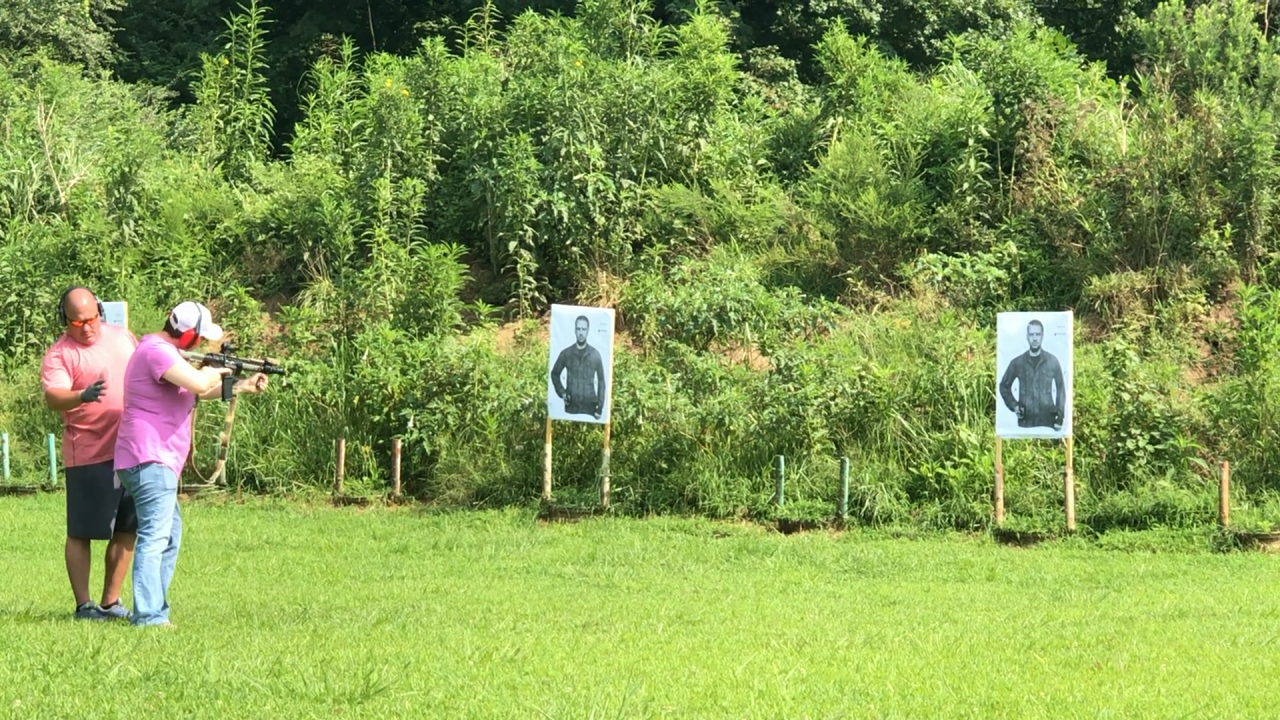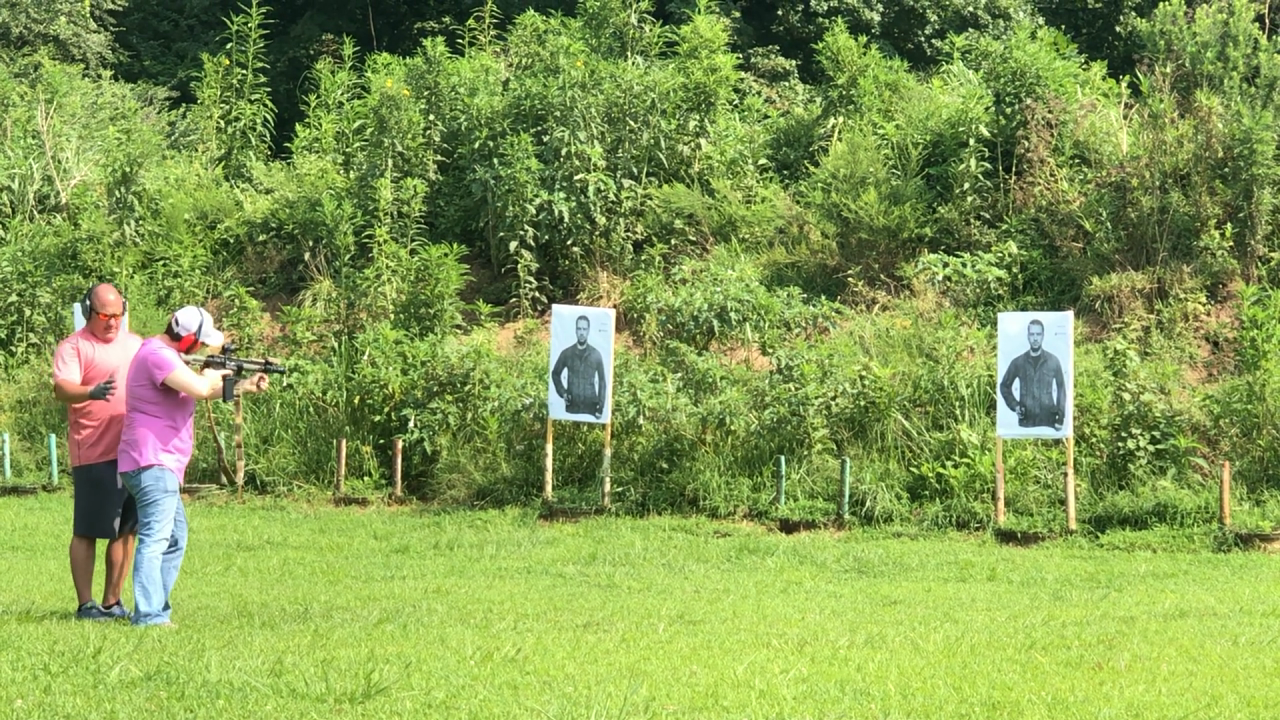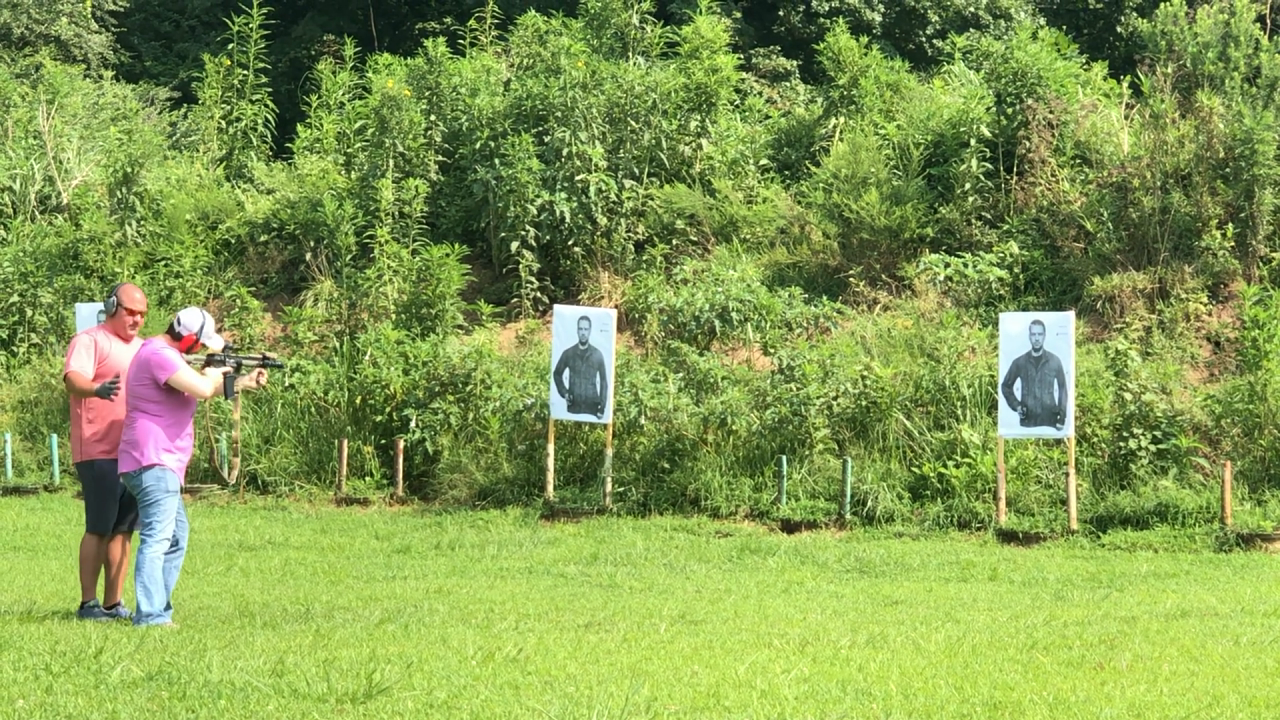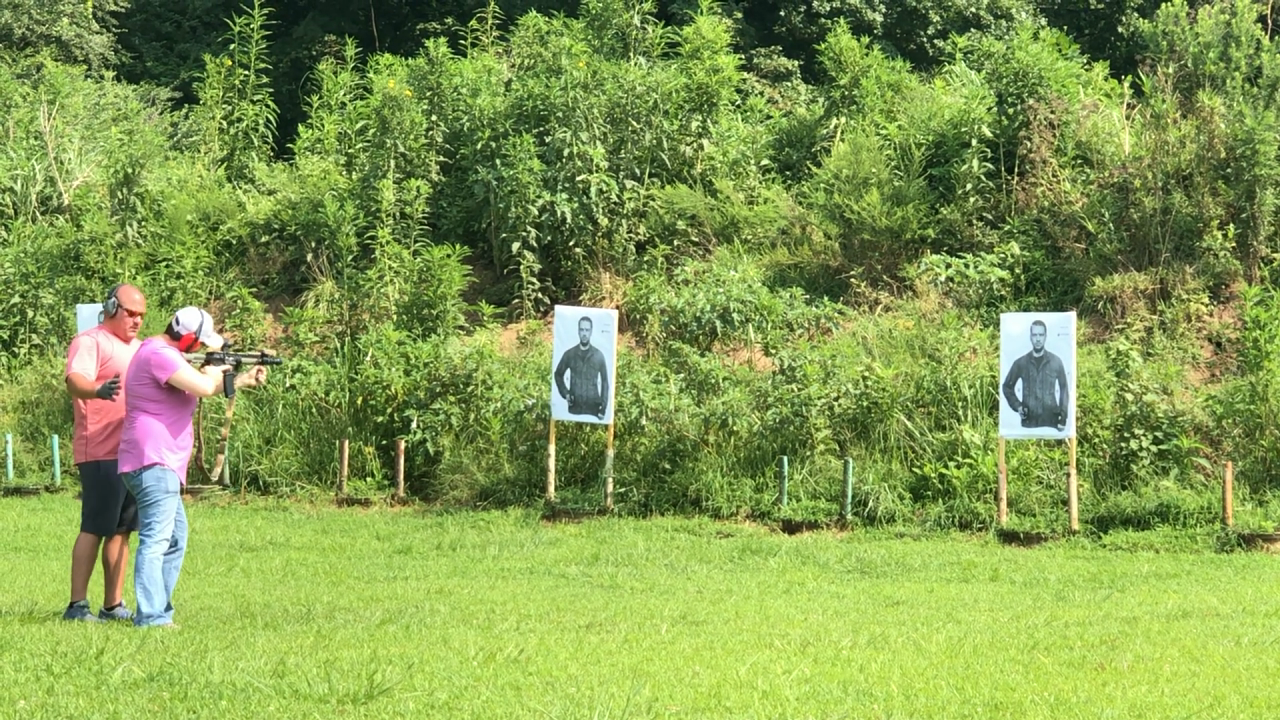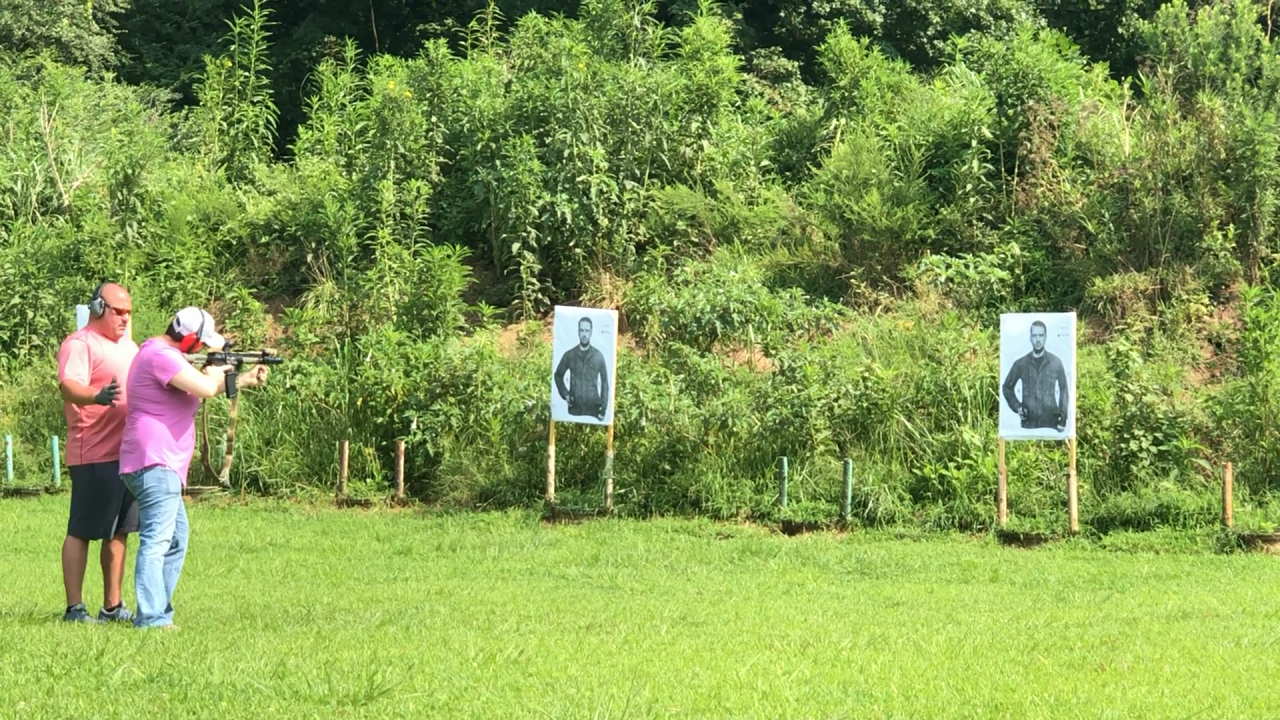
dt=0.3s
person 1, frame 1
left shoulder: (123, 336)
right shoulder: (59, 353)
right elbow: (52, 397)
right wrist: (81, 396)
right hip: (90, 456)
left knee: (127, 530)
right knee: (82, 532)
left ankle: (110, 602)
right ankle: (83, 605)
person 1, frame 2
left shoulder: (134, 343)
right shoulder: (73, 347)
right elbow: (62, 388)
right wrist: (90, 392)
right hip: (96, 455)
left knee: (127, 530)
right knee: (87, 531)
left ankle: (111, 603)
right ankle: (85, 605)
person 1, frame 3
left shoulder: (143, 348)
right shoulder: (89, 340)
right elbow: (73, 379)
right wrist: (96, 389)
right hip: (98, 451)
left knee: (122, 530)
right knee: (99, 527)
left ankle: (113, 603)
right ankle: (88, 603)
person 1, frame 4
left shoulder: (140, 347)
right shoulder: (89, 341)
right elbow: (75, 381)
right wrist: (98, 390)
right hip: (101, 452)
left knee: (121, 530)
right knee: (95, 527)
left ankle: (113, 604)
right ankle: (77, 604)
person 1, frame 5
left shoulder: (128, 345)
right shoulder: (79, 344)
right elbow: (69, 387)
right wrist: (96, 397)
right hip: (94, 455)
left knee: (118, 532)
right knee: (82, 531)
left ankle: (113, 605)
right ankle: (74, 608)
person 2, frame 1
left shoulder: (164, 350)
right shoulder: (157, 351)
left elbow: (196, 391)
right elbow: (199, 384)
left wrist: (240, 386)
right wrist: (213, 373)
left hip: (156, 461)
right hip: (150, 460)
left knee: (169, 536)
right knee: (155, 536)
left ankle: (154, 609)
right ankle: (148, 615)
person 2, frame 2
left shoulder: (166, 354)
right shoulder: (158, 355)
left elbow: (195, 390)
right elbow: (199, 389)
left wrist: (243, 385)
right wrist: (213, 375)
left hip: (159, 463)
right hip: (152, 462)
left knee: (175, 538)
right knee: (155, 538)
left ankle: (155, 609)
right ankle: (148, 615)
person 2, frame 3
left shoulder: (165, 352)
right shoulder: (160, 355)
left elbow: (194, 389)
right elbow: (202, 389)
left wrist: (243, 383)
right wrist: (213, 375)
left hip: (160, 462)
right hip: (154, 462)
left knee: (176, 537)
right knee: (157, 537)
left ankle: (157, 608)
right ankle: (150, 615)
person 2, frame 4
left shoulder: (163, 352)
right shoulder: (160, 354)
left elbow: (193, 387)
right elbow: (203, 387)
left wrist: (241, 380)
right wrist: (213, 373)
left hip: (159, 463)
right hip: (154, 462)
left knee: (175, 537)
right knee: (156, 538)
left ankle: (158, 609)
right ankle: (151, 616)
person 2, frame 5
left shoulder: (164, 352)
right shoulder: (162, 355)
left elbow: (196, 388)
right elbow: (205, 388)
left wrist: (243, 379)
right wrist: (215, 373)
left hip: (161, 464)
right hip: (155, 462)
left knee: (176, 538)
right knee: (157, 538)
left ankle: (159, 611)
right ankle: (151, 617)
